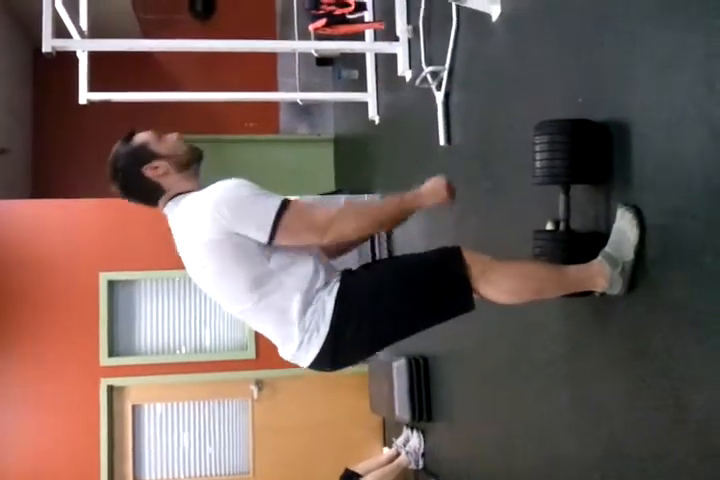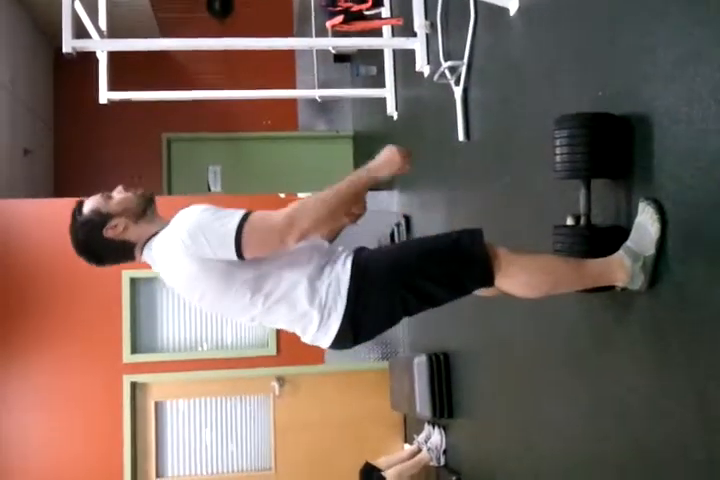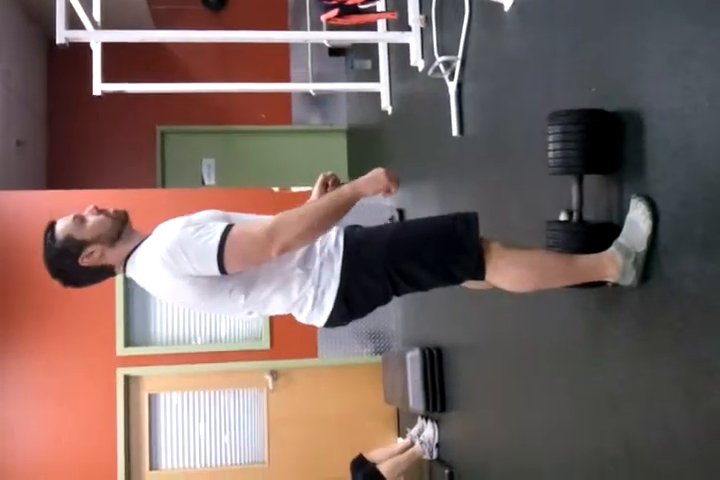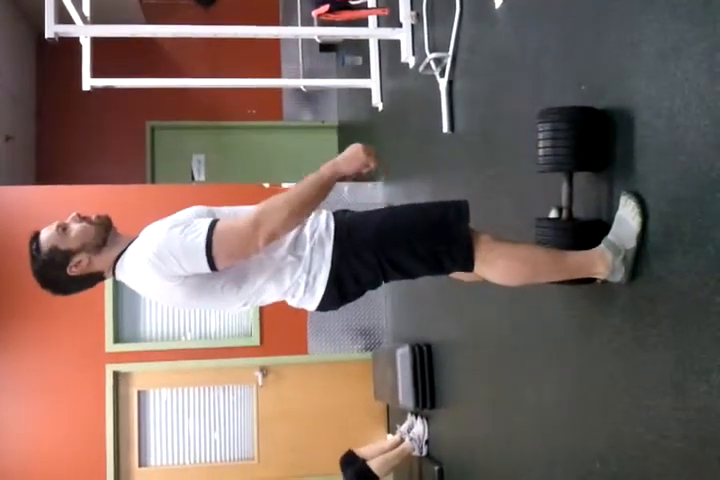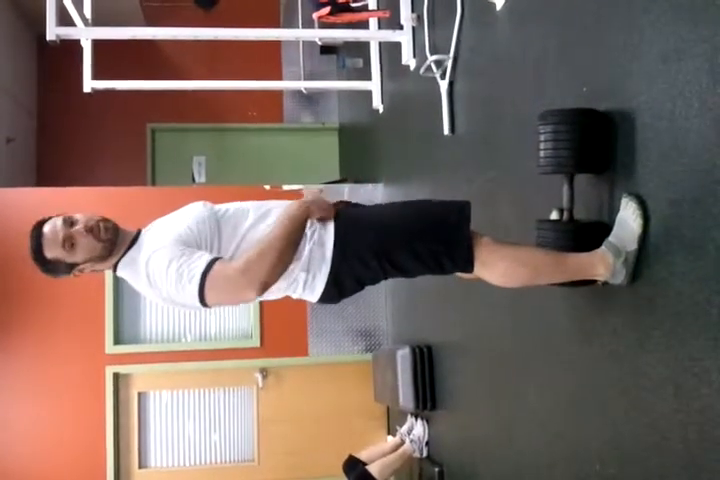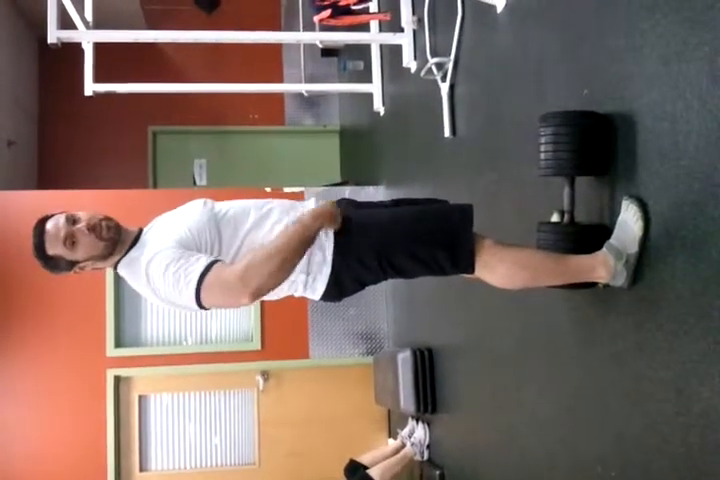
dt=0.5s
person 1, frame 1
left shoulder: (192, 222)
right shoulder: (223, 199)
left elbow: (312, 244)
right elbow: (328, 227)
left wrist: (387, 213)
right wrist: (417, 199)
left hip: (321, 334)
right hip: (333, 323)
left knee: (462, 271)
right knee: (475, 267)
left ankle: (570, 276)
right ankle: (600, 274)
person 1, frame 2
left shoulder: (175, 257)
right shoulder: (188, 228)
right elbow: (290, 228)
left wrist: (338, 216)
right wrist: (373, 171)
left hip: (335, 311)
right hip: (350, 294)
left knee: (473, 269)
right knee: (492, 260)
left ankle: (586, 273)
right ankle: (620, 267)
person 1, frame 3
left shoulder: (160, 261)
right shoulder: (170, 249)
right elbow: (276, 241)
left wrist: (317, 203)
right wrist: (358, 187)
left hip: (329, 288)
right hip: (341, 271)
left knee: (465, 257)
right knee: (485, 254)
left ankle: (572, 269)
right ankle: (612, 262)
person 1, frame 4
left shoulder: (149, 260)
right shoulder: (157, 254)
right elbow: (262, 233)
left wrist: (311, 186)
right wrist: (335, 167)
left hip: (321, 252)
right hip: (331, 257)
left knee: (457, 250)
right knee: (474, 247)
left ankle: (554, 267)
right ankle: (601, 260)
person 1, frame 5
left shoulder: (157, 233)
right shoulder: (159, 271)
right elbow: (251, 280)
left wrist: (304, 206)
right wrist: (299, 208)
left hip: (321, 227)
right hip: (333, 256)
left knee: (462, 246)
right knee: (476, 251)
left ankle: (556, 265)
right ankle: (603, 262)
person 1, frame 6
left shoulder: (161, 230)
right shoulder: (156, 270)
right elbow: (247, 284)
left wrist: (315, 213)
right wrist: (311, 219)
left hip: (325, 219)
right hip: (335, 257)
left knee: (459, 241)
right knee: (475, 252)
left ankle: (554, 269)
right ankle: (603, 264)
